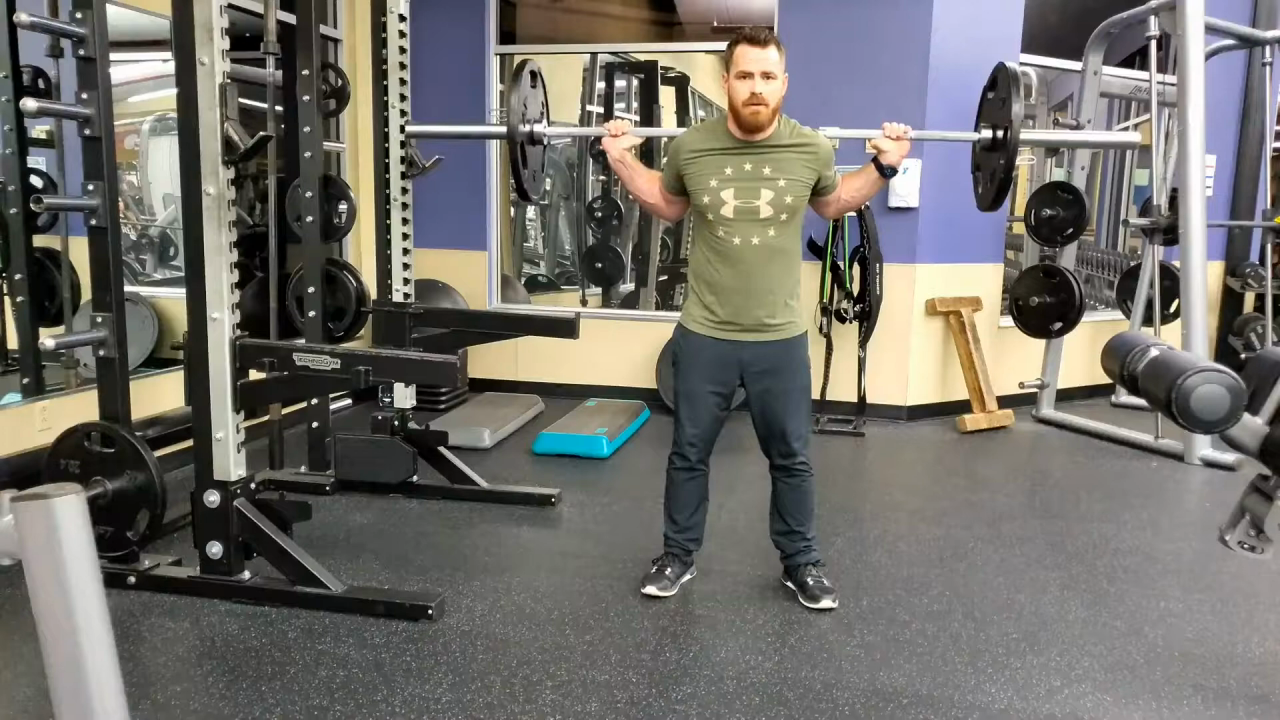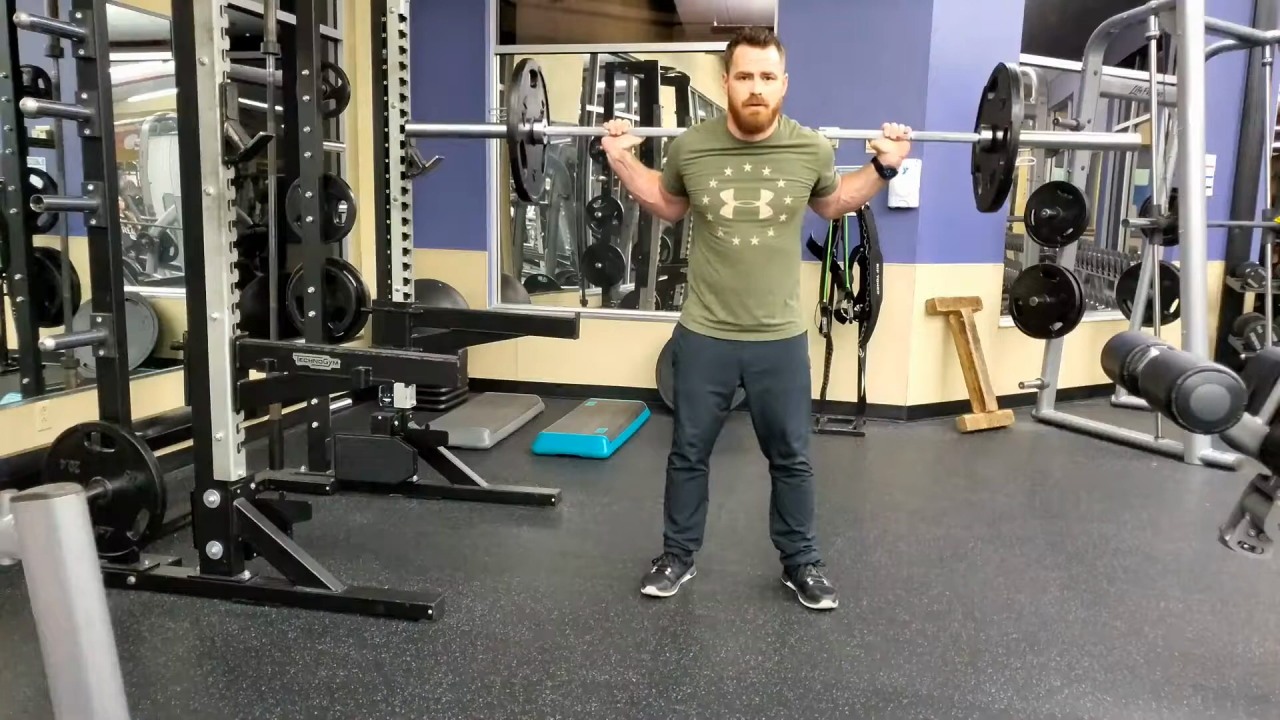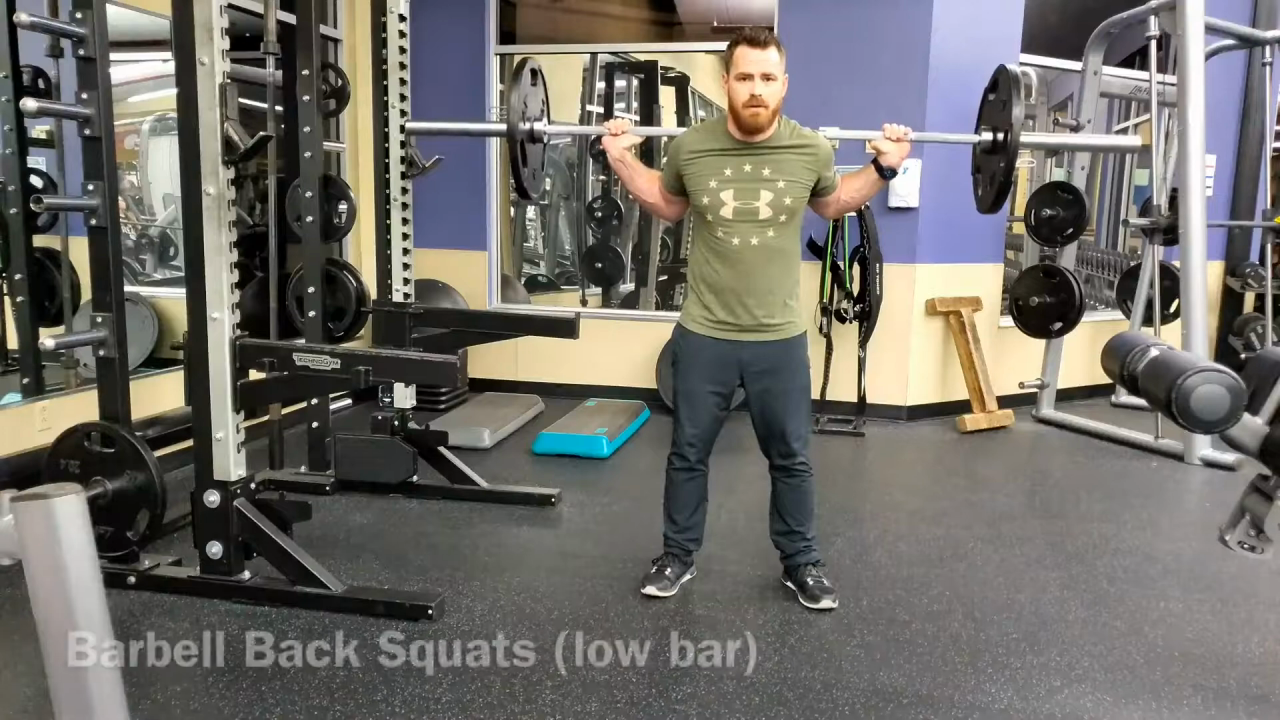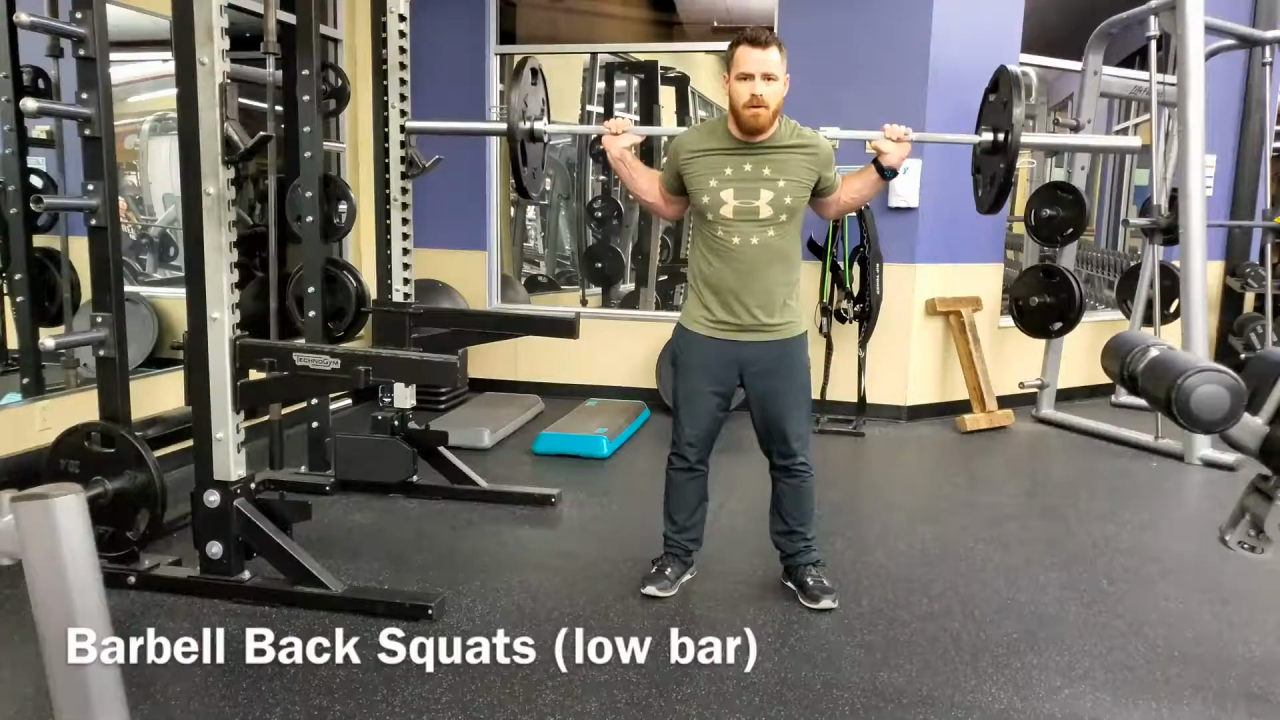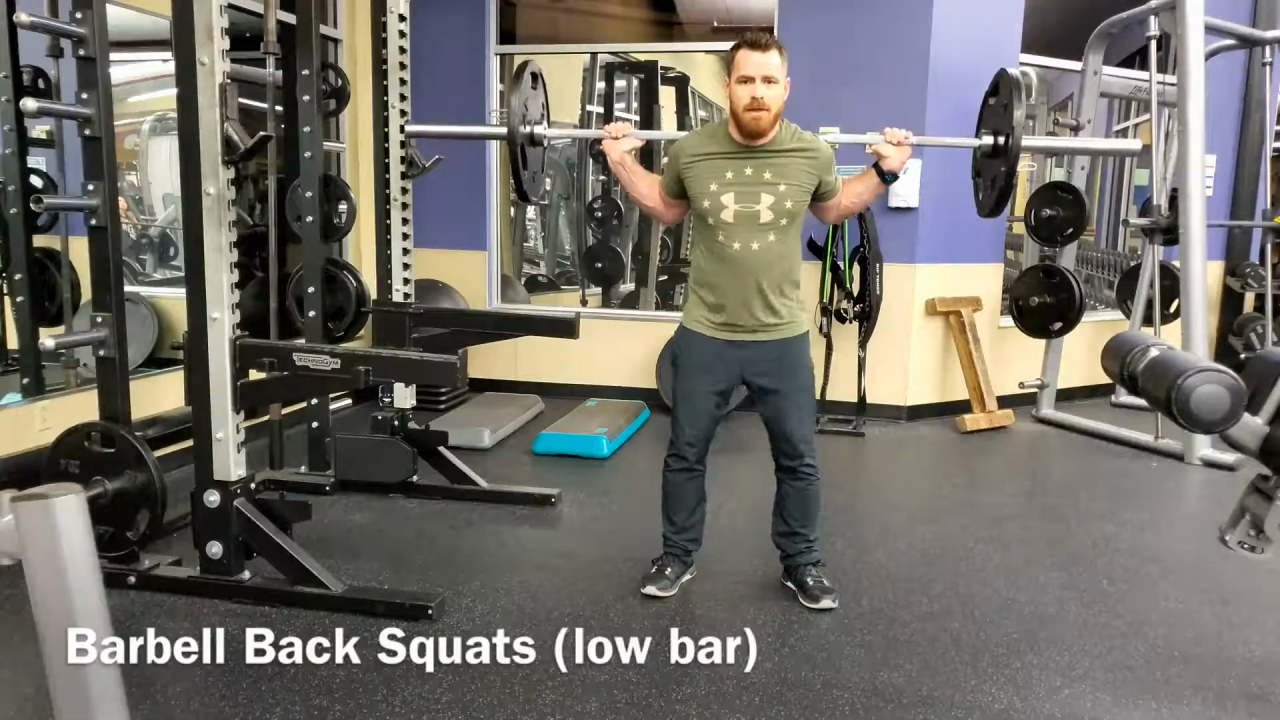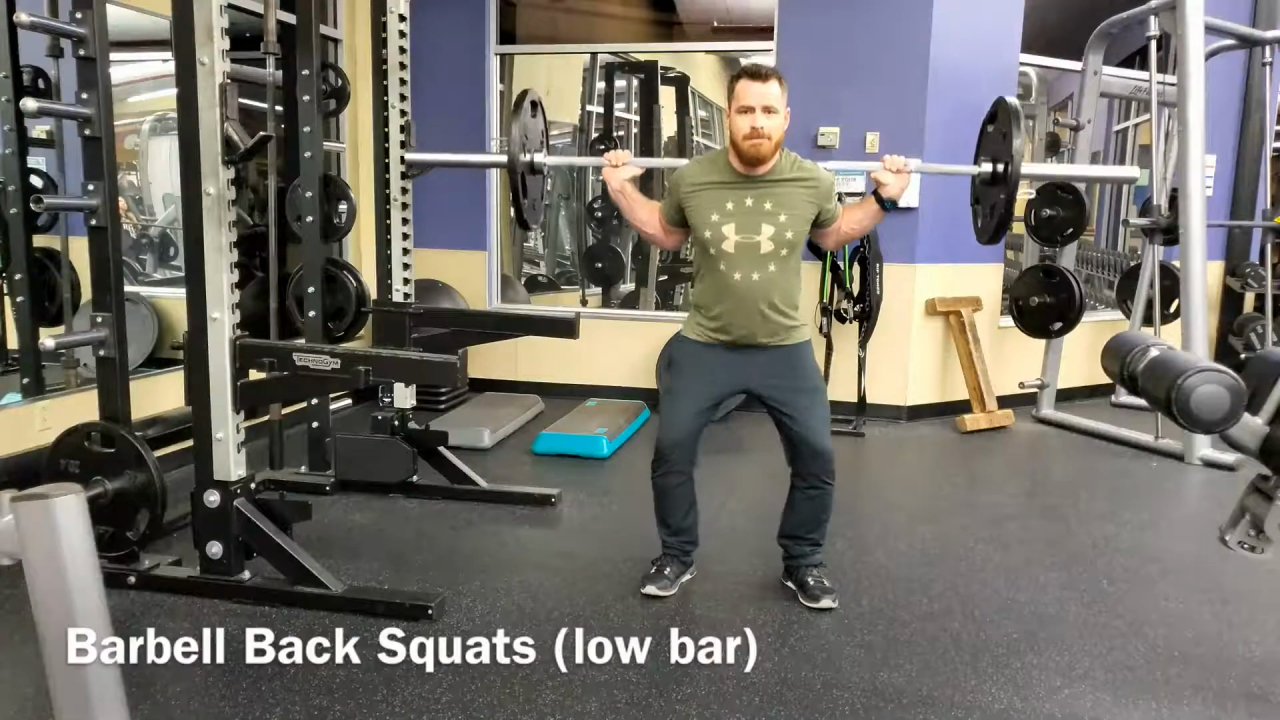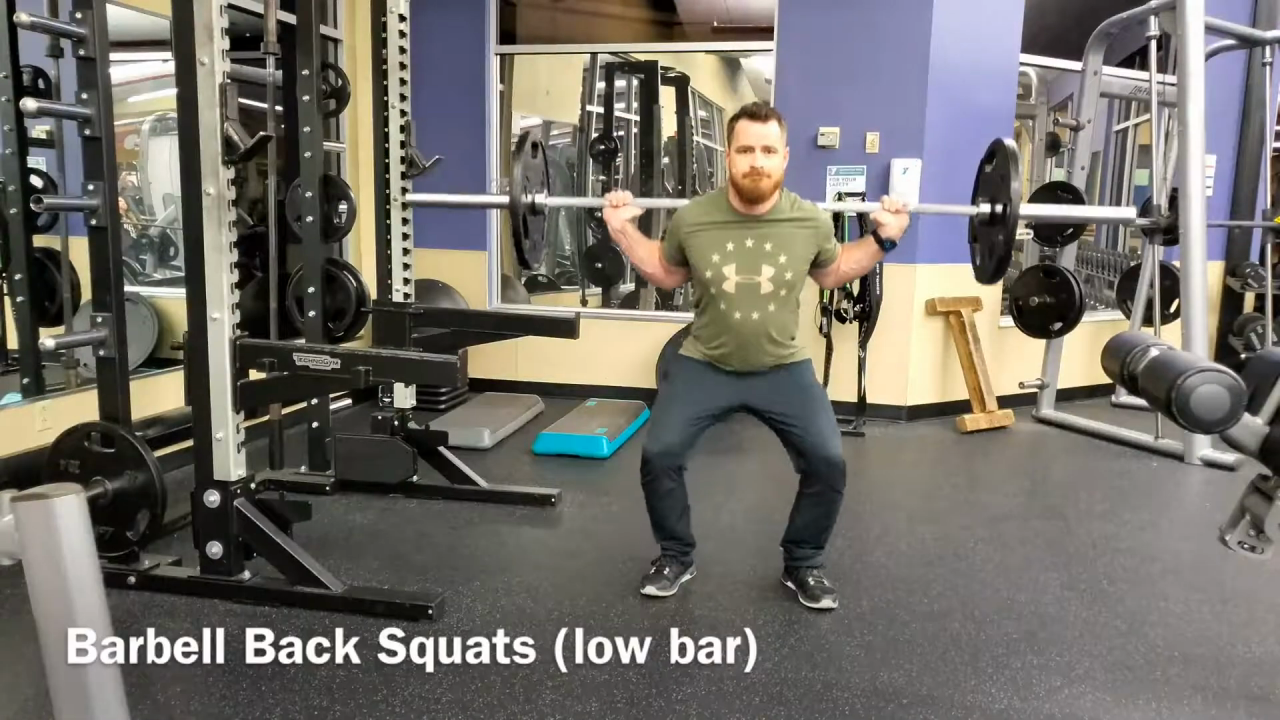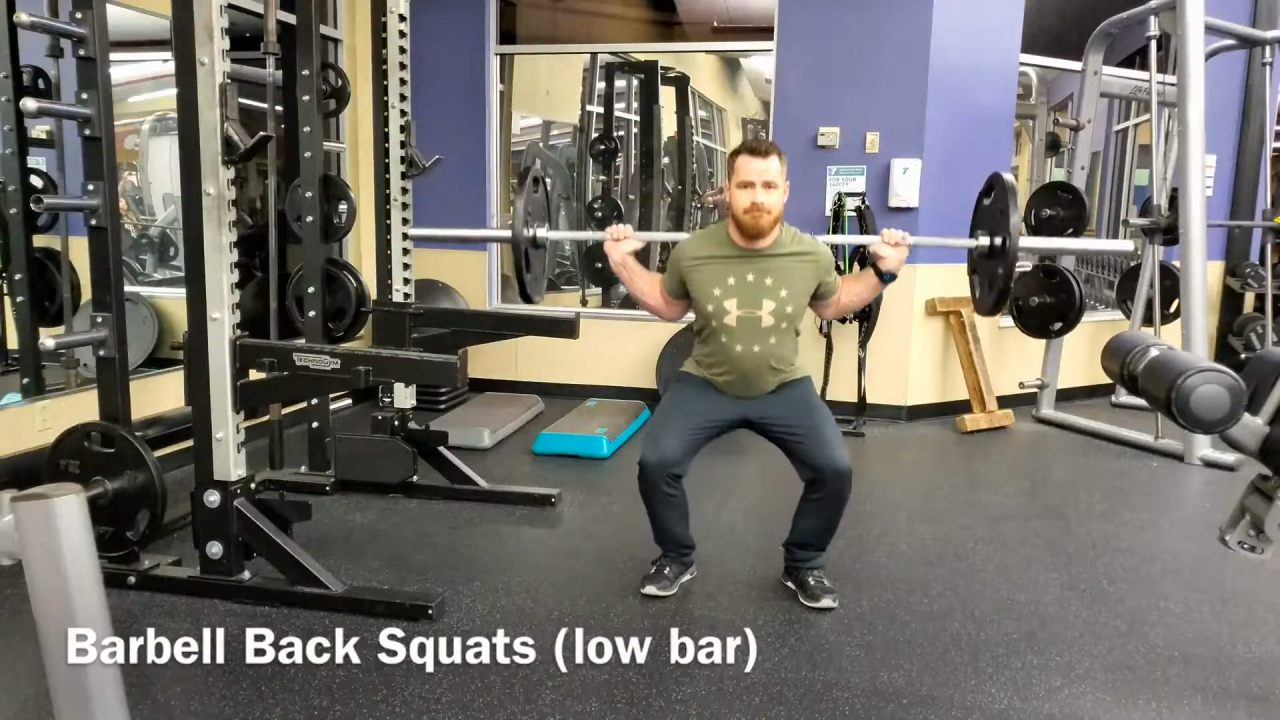
dt=0.2s
person 1, frame 1
left shoulder: (812, 149)
right shoulder: (690, 148)
left elbow: (833, 204)
right elbow: (669, 205)
left wrist: (883, 168)
right wrist: (623, 162)
left hip: (780, 336)
right hip: (704, 334)
left knee: (791, 457)
right knee: (689, 451)
left ankle: (801, 562)
right ankle: (677, 555)
person 1, frame 2
left shoulder: (812, 150)
right shoulder: (689, 148)
left elbow: (833, 204)
right elbow: (669, 205)
left wrist: (882, 168)
right wrist: (623, 161)
left hip: (780, 336)
right hip: (704, 334)
left knee: (791, 457)
right knee: (689, 451)
left ankle: (801, 562)
right ankle: (677, 555)
person 1, frame 3
left shoulder: (811, 150)
right shoulder: (689, 148)
left elbow: (832, 204)
right elbow: (668, 205)
left wrist: (882, 169)
right wrist: (622, 161)
left hip: (779, 336)
right hip: (704, 333)
left knee: (790, 457)
right knee: (688, 451)
left ankle: (801, 563)
right ankle: (677, 556)
person 1, frame 4
left shoulder: (812, 149)
right shoulder: (690, 147)
left elbow: (833, 204)
right elbow: (667, 204)
left wrist: (884, 168)
right wrist: (622, 159)
left hip: (780, 336)
right hip: (704, 333)
left knee: (791, 458)
right knee: (688, 452)
left ankle: (801, 563)
right ankle: (677, 556)
person 1, frame 5
left shoulder: (813, 154)
right shoulder: (690, 151)
left elbow: (833, 208)
right elbow: (666, 207)
left wrist: (884, 172)
right wrist: (621, 162)
left hip: (782, 336)
right hip: (706, 334)
left knee: (797, 455)
right knee: (686, 450)
left ankle: (801, 563)
right ankle: (677, 557)
person 1, frame 6
left shoulder: (813, 182)
right shoulder: (690, 180)
left elbow: (832, 235)
right elbow: (667, 235)
left wrist: (883, 199)
right wrist: (622, 191)
left hip: (783, 346)
right hip: (706, 344)
left knee: (816, 454)
right knee: (671, 447)
left ankle: (802, 564)
right ankle: (676, 557)
person 1, frame 7
left shoulder: (812, 222)
right shoulder: (691, 219)
left elbow: (832, 273)
right elbow: (668, 275)
left wrist: (882, 240)
right wrist: (623, 230)
left hip: (782, 368)
right hip: (705, 365)
left knee: (828, 462)
right knee: (659, 454)
left ankle: (802, 565)
right ankle: (675, 558)
person 1, frame 8
left shoulder: (812, 255)
right shoulder: (692, 253)
left elbow: (833, 305)
right elbow: (669, 306)
left wrist: (882, 272)
right wrist: (624, 263)
left hip: (783, 387)
right hip: (706, 385)
left knee: (834, 469)
right knee: (656, 462)
left ankle: (803, 565)
right ankle: (676, 558)
